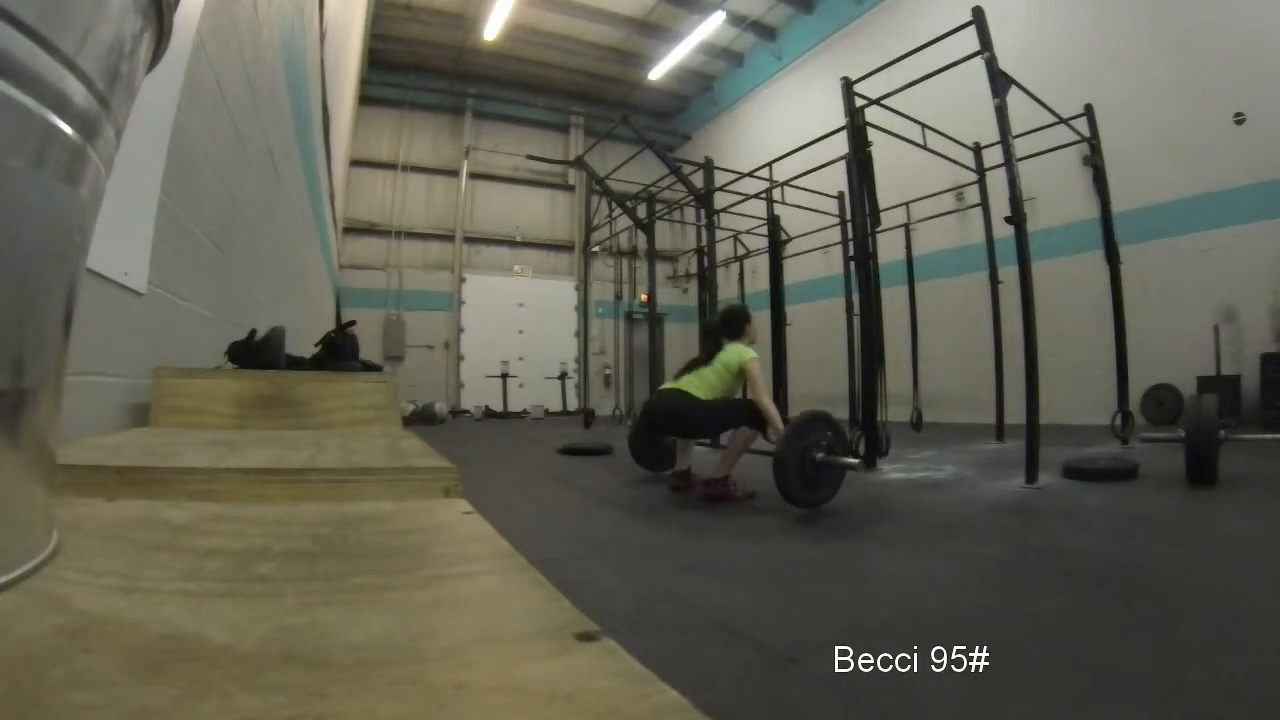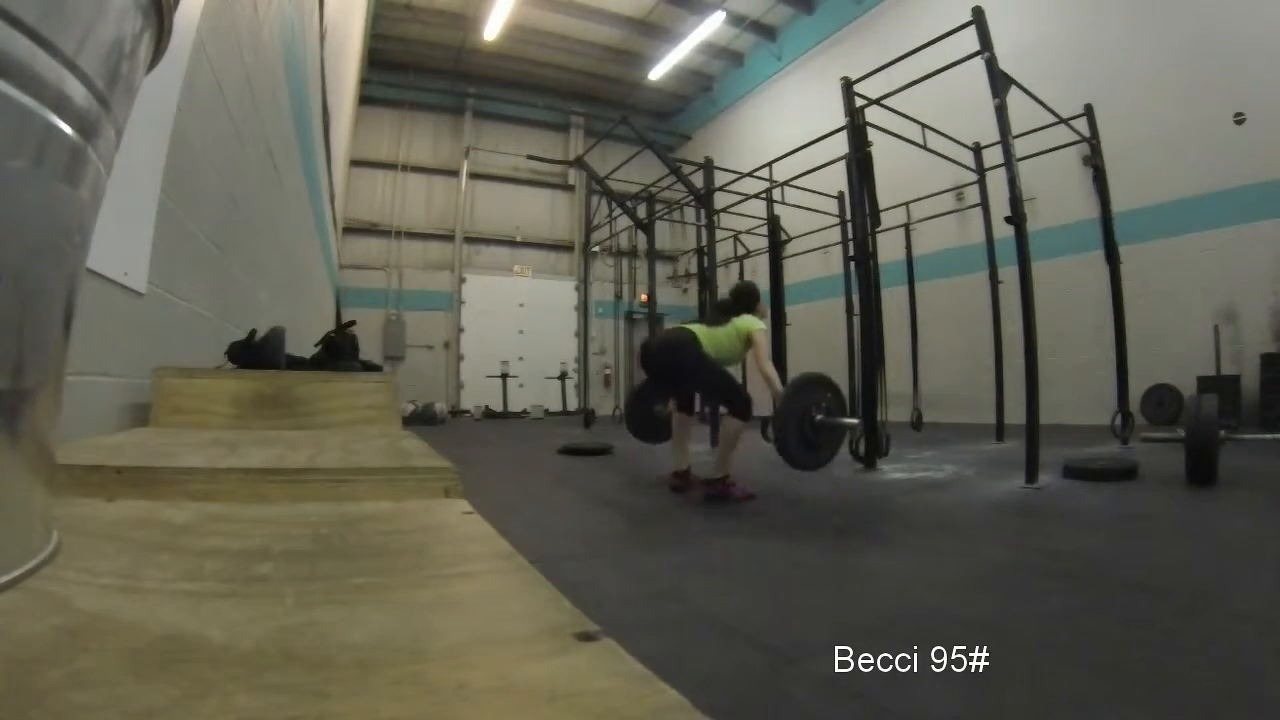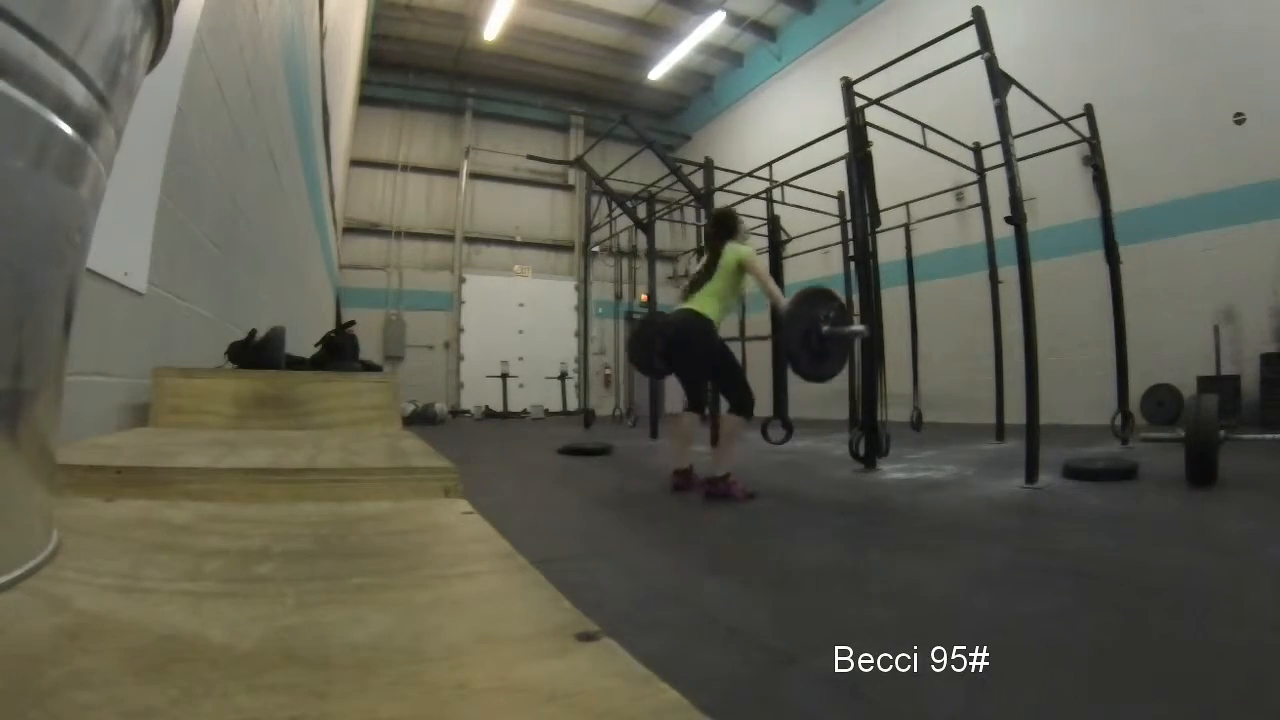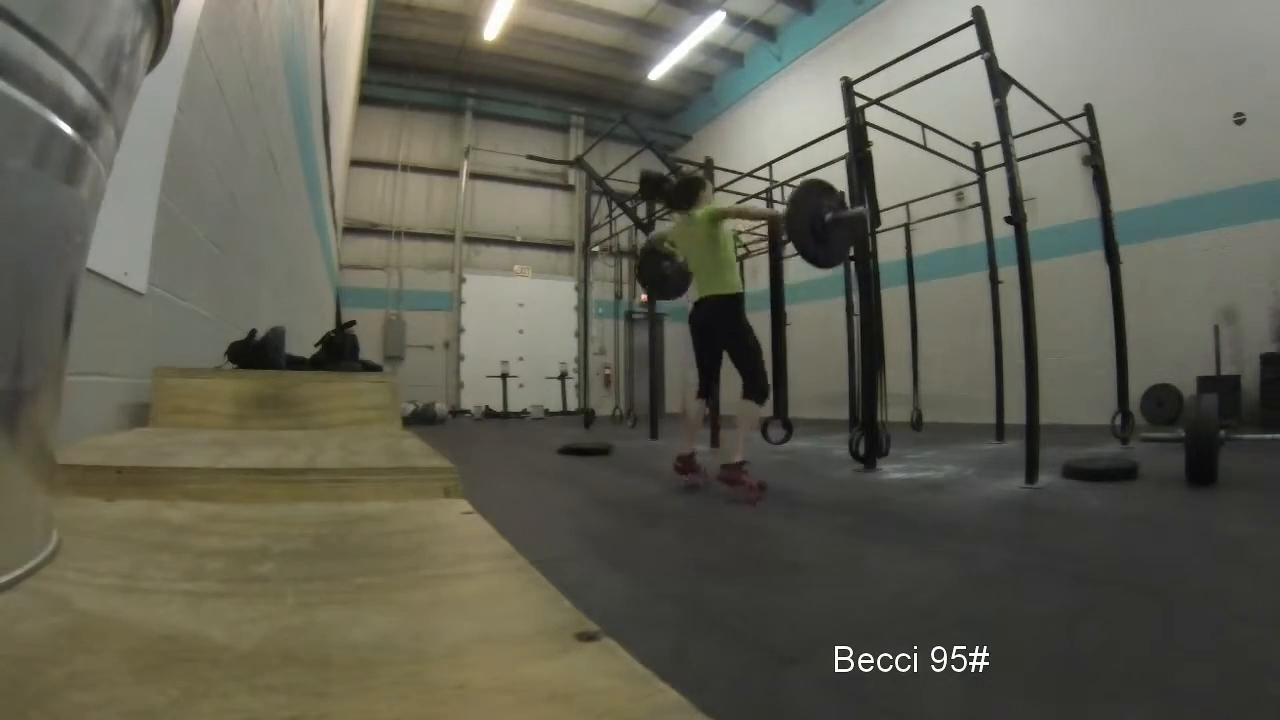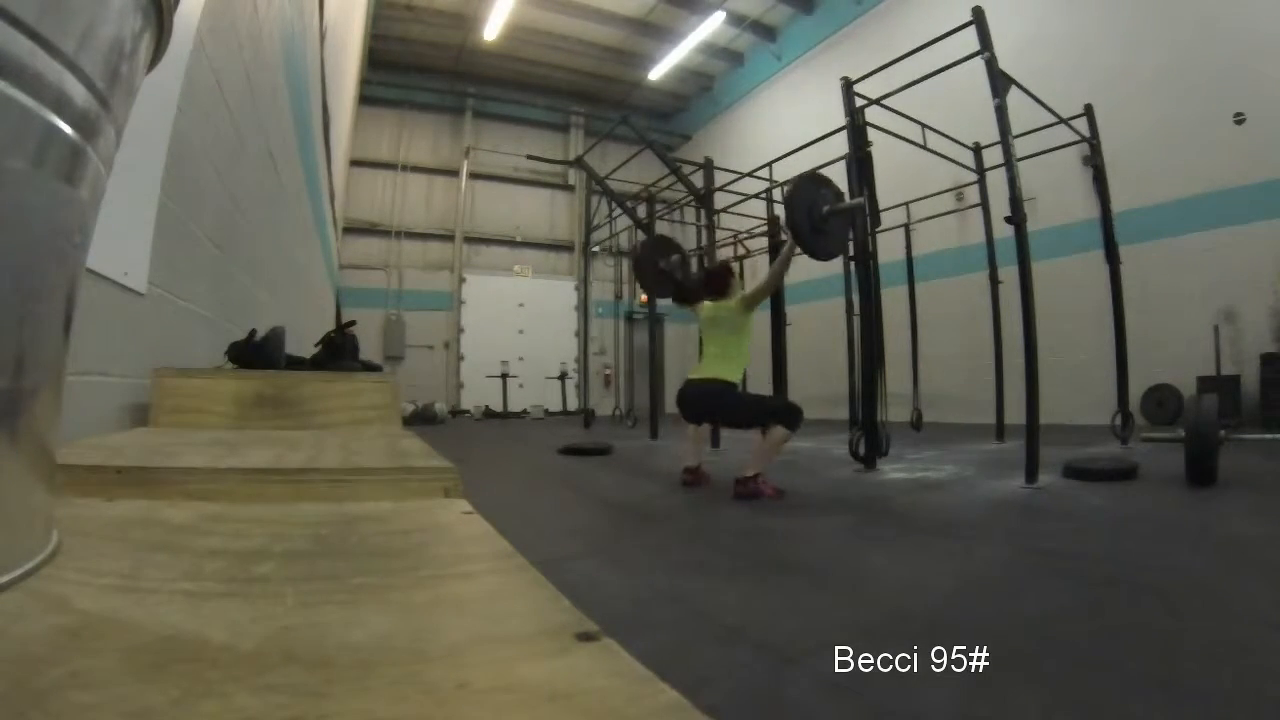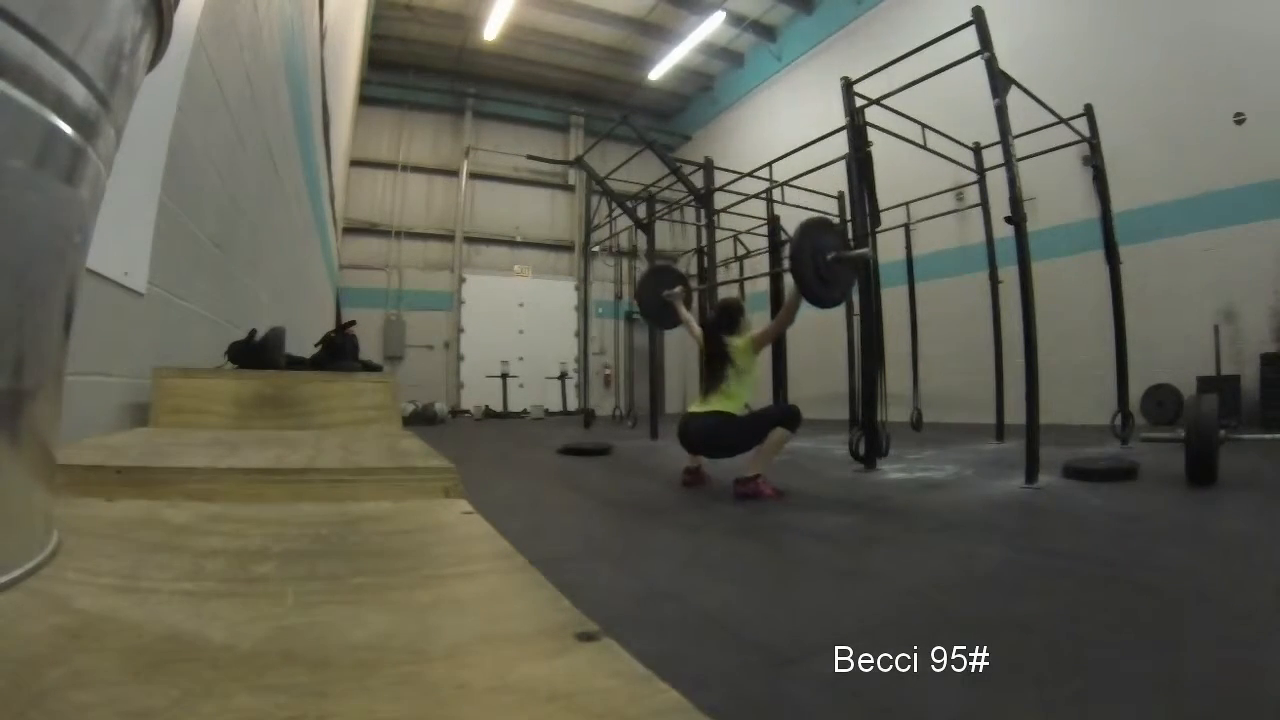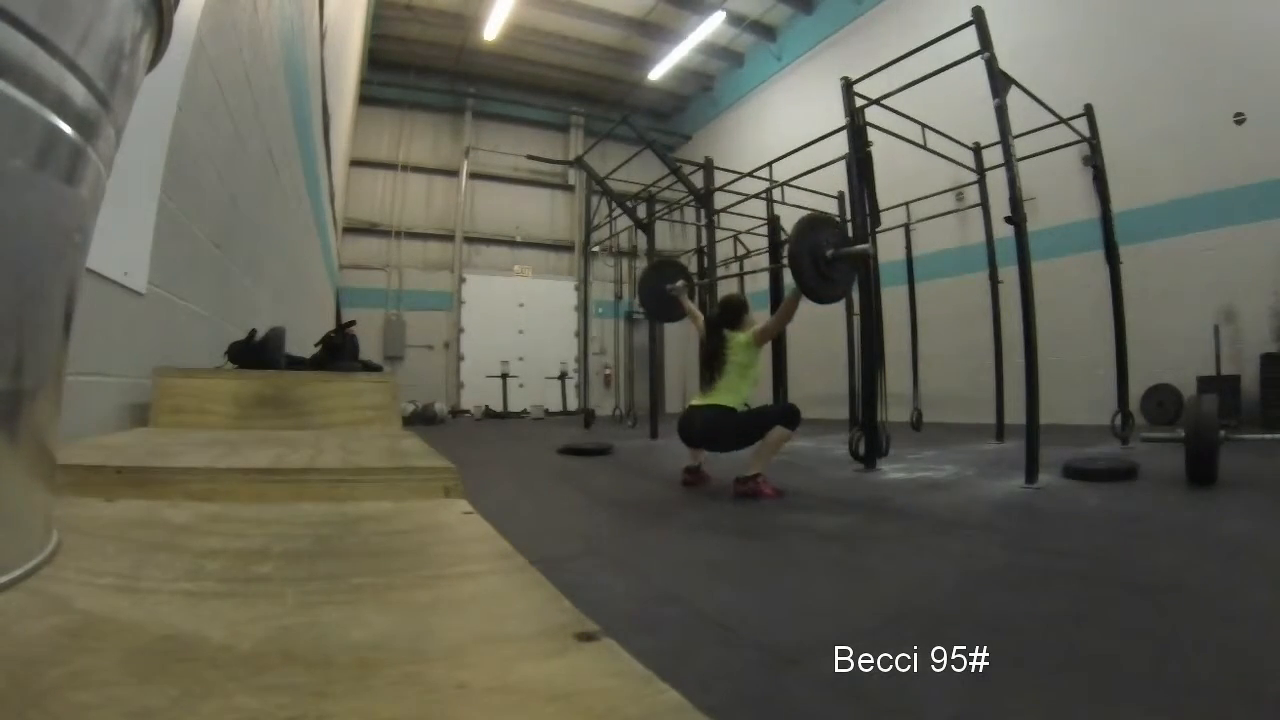
dt=0.3s
person 1, frame 1
left shoulder: (716, 350)
right shoulder: (745, 354)
right elbow: (763, 399)
left hip: (652, 411)
right hip: (678, 411)
right knee: (754, 414)
left ankle: (681, 473)
right ankle: (717, 482)
person 1, frame 2
left shoulder: (727, 320)
right shoulder: (754, 323)
right elbow: (764, 365)
left hip: (653, 348)
right hip: (681, 350)
left knee: (685, 400)
right knee: (740, 403)
left ankle: (680, 474)
right ankle: (718, 482)
person 1, frame 3
left shoulder: (711, 256)
right shoulder: (741, 252)
right elbow: (766, 282)
left hip: (675, 327)
right hip: (696, 328)
left knee: (696, 400)
right knee: (741, 399)
left ankle: (682, 472)
right ankle: (719, 479)
person 1, frame 4
left shoulder: (678, 226)
right shoulder: (708, 214)
left elbow: (658, 241)
right elbow: (748, 211)
right wrist: (780, 217)
left hip: (701, 314)
right hip: (727, 311)
left knee: (706, 387)
right knee: (757, 387)
left ankle: (686, 456)
right ankle: (735, 464)
person 1, frame 5
left shoulder: (705, 308)
right shoulder: (739, 306)
right elbow: (772, 279)
right wrist: (792, 242)
left hip: (688, 397)
right hip: (717, 395)
right knee: (790, 414)
left ankle: (692, 468)
right ankle: (750, 479)
person 1, frame 6
left shoulder: (710, 343)
right shoulder: (746, 346)
left elbow: (690, 322)
right elbow: (782, 321)
left wrist: (677, 301)
left hip: (688, 432)
right hip: (717, 433)
right knee: (789, 415)
left ankle: (692, 470)
right ankle: (751, 480)
person 1, frame 7
left shoulder: (714, 338)
right shoulder: (748, 341)
left elbow: (696, 316)
right elbow: (782, 317)
left wrist: (683, 295)
left hip: (687, 426)
right hip: (717, 426)
right knee: (788, 414)
left ankle: (693, 469)
right ankle: (751, 479)
